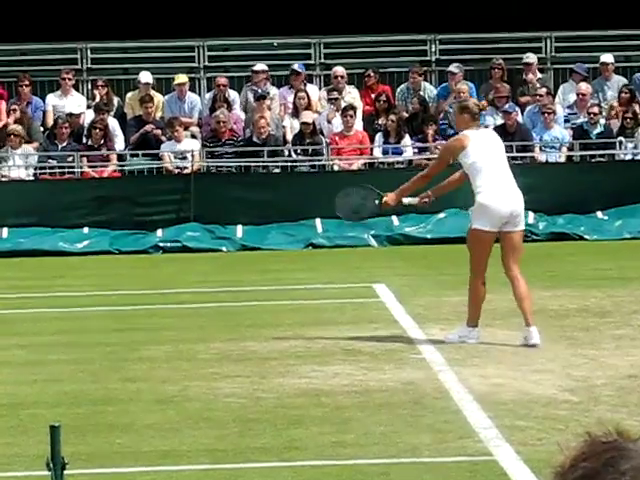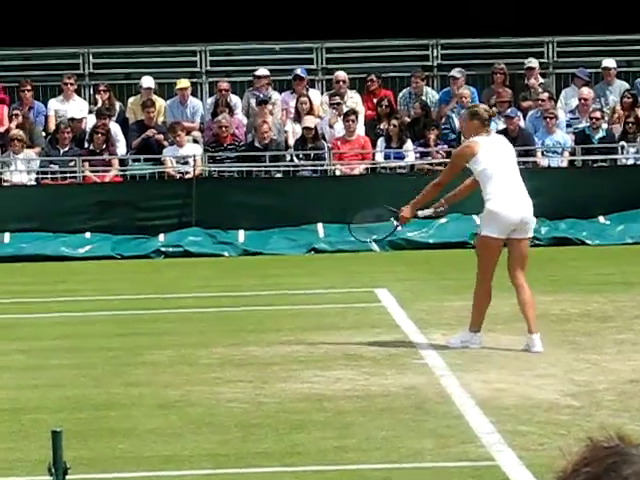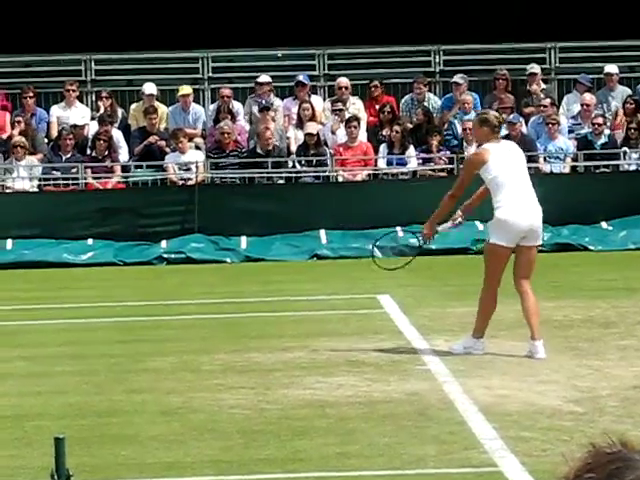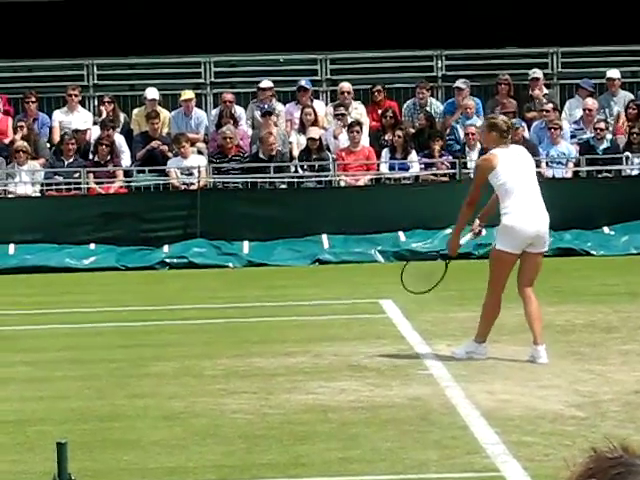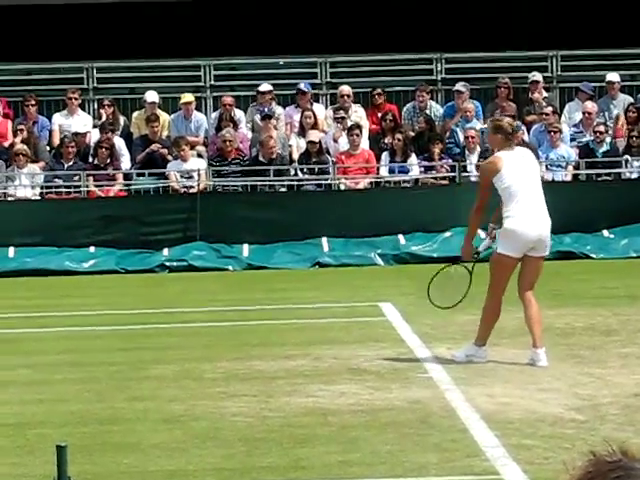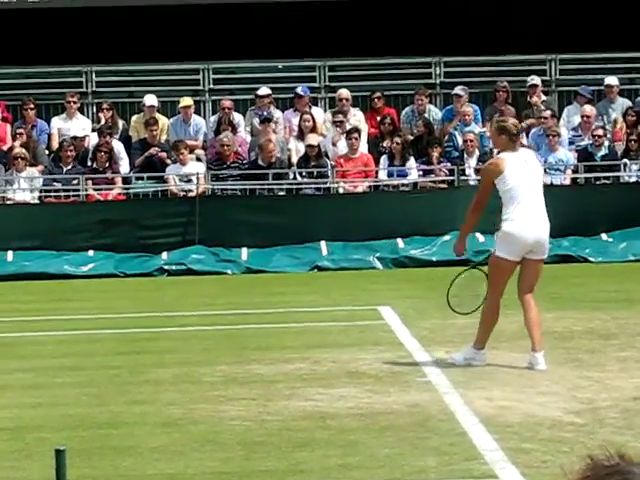
dt=0.1s
person 1, frame 1
left shoulder: (458, 141)
right shoulder: (492, 134)
left elbow: (427, 175)
left wrist: (396, 195)
right wrist: (432, 194)
left hip: (490, 205)
right hip: (515, 201)
left knee: (477, 271)
right knee: (513, 270)
left ankle: (471, 329)
right ankle: (530, 329)
person 1, frame 2
left shoulder: (468, 148)
right shoulder: (502, 140)
left elbow: (439, 183)
left wrist: (412, 207)
right wrist: (446, 202)
left hip: (499, 211)
right hip: (524, 208)
left knee: (484, 277)
right knee: (518, 277)
left ankle: (473, 334)
right ankle: (534, 337)
person 1, frame 3
left shoulder: (478, 155)
right shoulder: (513, 147)
left elbow: (454, 194)
left wrist: (431, 223)
right wrist: (463, 211)
left hip: (508, 219)
right hip: (534, 216)
left knee: (490, 284)
right knee: (523, 283)
left ankle: (476, 340)
right ankle: (536, 343)
person 1, frame 4
left shoulder: (487, 161)
right shoulder: (522, 152)
left elbow: (470, 203)
left wrist: (455, 236)
right wrist: (482, 219)
left hip: (516, 225)
right hip: (541, 223)
left knee: (494, 289)
right knee: (526, 289)
left ankle: (478, 344)
right ankle: (539, 348)
person 1, frame 5
left shoulder: (491, 164)
right shoulder: (527, 154)
left elbow: (479, 208)
left wrist: (468, 240)
right wrist: (495, 223)
left hip: (517, 229)
right hip: (542, 228)
left knee: (495, 292)
right knee: (527, 292)
left ankle: (478, 347)
right ankle: (538, 350)
person 1, frame 6
left shoulder: (495, 165)
right shoulder: (532, 156)
left elbow: (477, 207)
left wrist: (461, 238)
left hip: (516, 232)
right hip: (541, 230)
left knee: (493, 295)
right knee: (526, 295)
left ankle: (477, 351)
right ankle: (537, 354)
